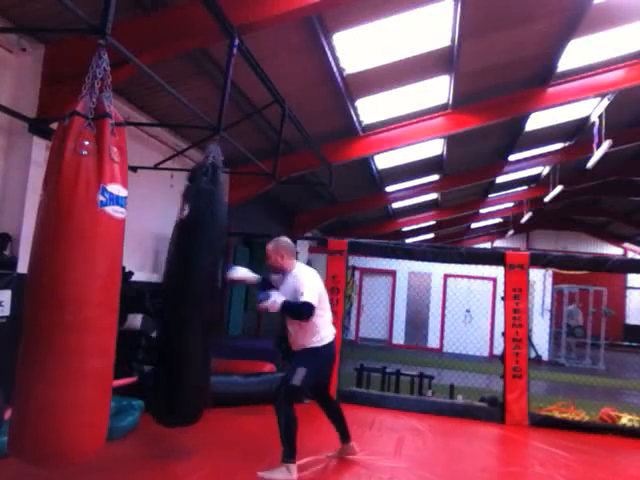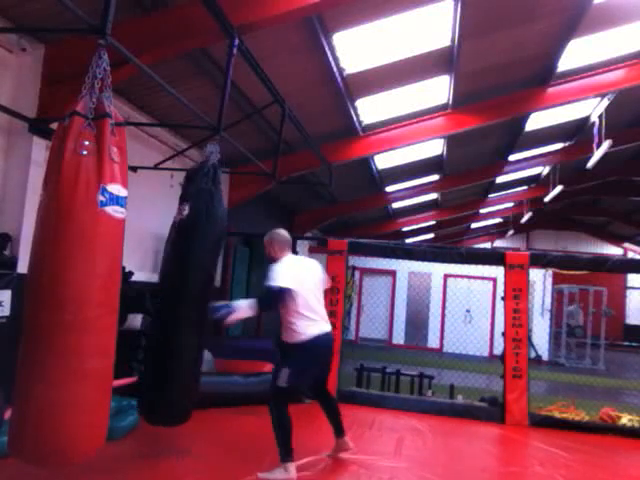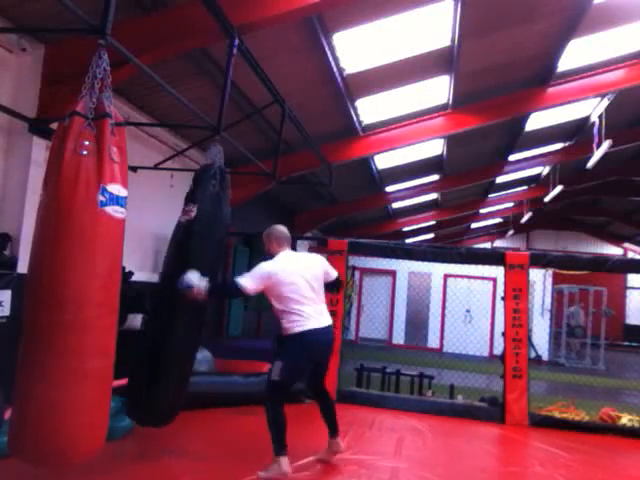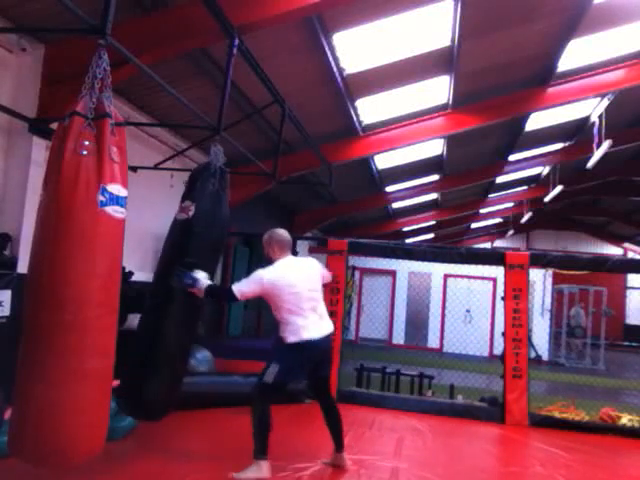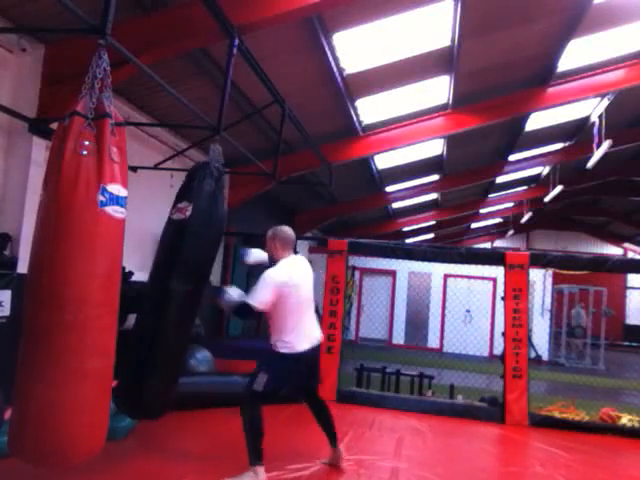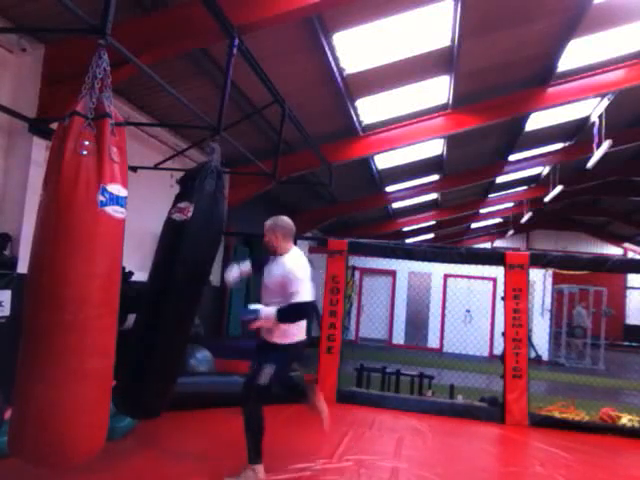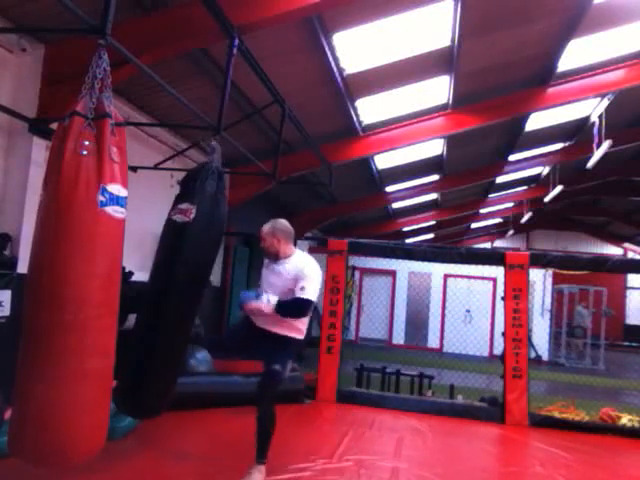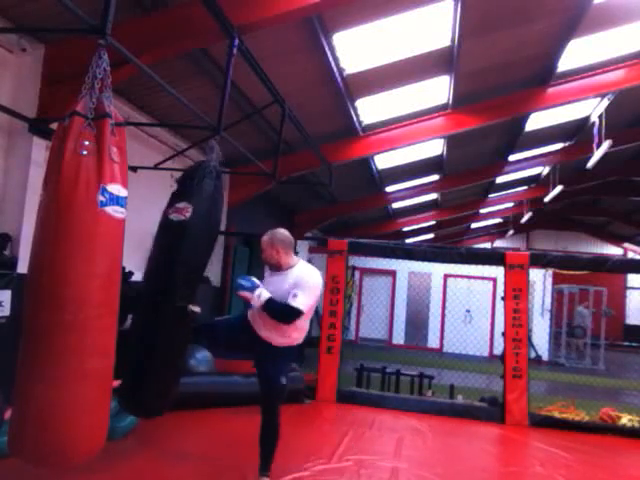
dt=0.1s
person 1, frame 1
left shoulder: (303, 276)
right shoulder: (291, 275)
left elbow: (305, 311)
right elbow: (275, 288)
left wrist: (276, 303)
right wrist: (251, 277)
left hip: (314, 349)
right hip: (324, 346)
left knee: (284, 400)
right knee: (322, 395)
right ankle: (347, 444)
person 1, frame 2
left shoulder: (282, 268)
right shoulder: (311, 264)
left elbow: (276, 297)
left wrist: (240, 308)
left hip: (304, 344)
right hip: (324, 338)
left knee: (278, 400)
right knee: (320, 390)
right ankle: (341, 439)
person 1, frame 3
left shoulder: (268, 268)
right shoulder: (315, 259)
left elbow: (234, 288)
right elbow: (336, 283)
left wrist: (200, 288)
left hip: (301, 338)
right hip: (325, 332)
left knee: (274, 396)
right knee: (317, 389)
right ankle: (334, 442)
person 1, frame 4
left shoulder: (267, 276)
right shoulder: (311, 264)
left elbow: (230, 294)
right elbow: (326, 279)
left wrist: (202, 286)
left hip: (299, 345)
right hip: (324, 339)
left knee: (261, 397)
right knee: (323, 394)
right ankle: (339, 454)
person 1, frame 5
left shoulder: (274, 276)
right shoulder: (301, 263)
left elbow: (249, 311)
left wrist: (231, 300)
left hip: (288, 353)
right hip: (312, 345)
left knee: (250, 402)
right knee: (311, 397)
right ankle: (336, 452)
person 1, frame 6
left shoulder: (293, 266)
right shoulder: (288, 255)
left elbow: (304, 308)
right elbow: (265, 262)
left wrist: (268, 314)
right wrist: (243, 268)
left hip: (282, 343)
right hip: (273, 337)
left knee: (251, 397)
right knee: (269, 382)
right ankle: (312, 395)
person 1, frame 7
left shoulder: (307, 268)
right shoulder: (271, 258)
left elbow: (303, 307)
left wrist: (266, 303)
right wrist: (254, 302)
left hip: (285, 339)
right hip: (257, 326)
left knee: (265, 398)
right knee: (219, 348)
person 1, frame 8
left shoulder: (310, 278)
right shoulder: (272, 268)
left elbow: (287, 315)
left wrist: (258, 295)
left hip: (279, 347)
right hip: (251, 328)
left knee: (270, 409)
right knee: (205, 332)
